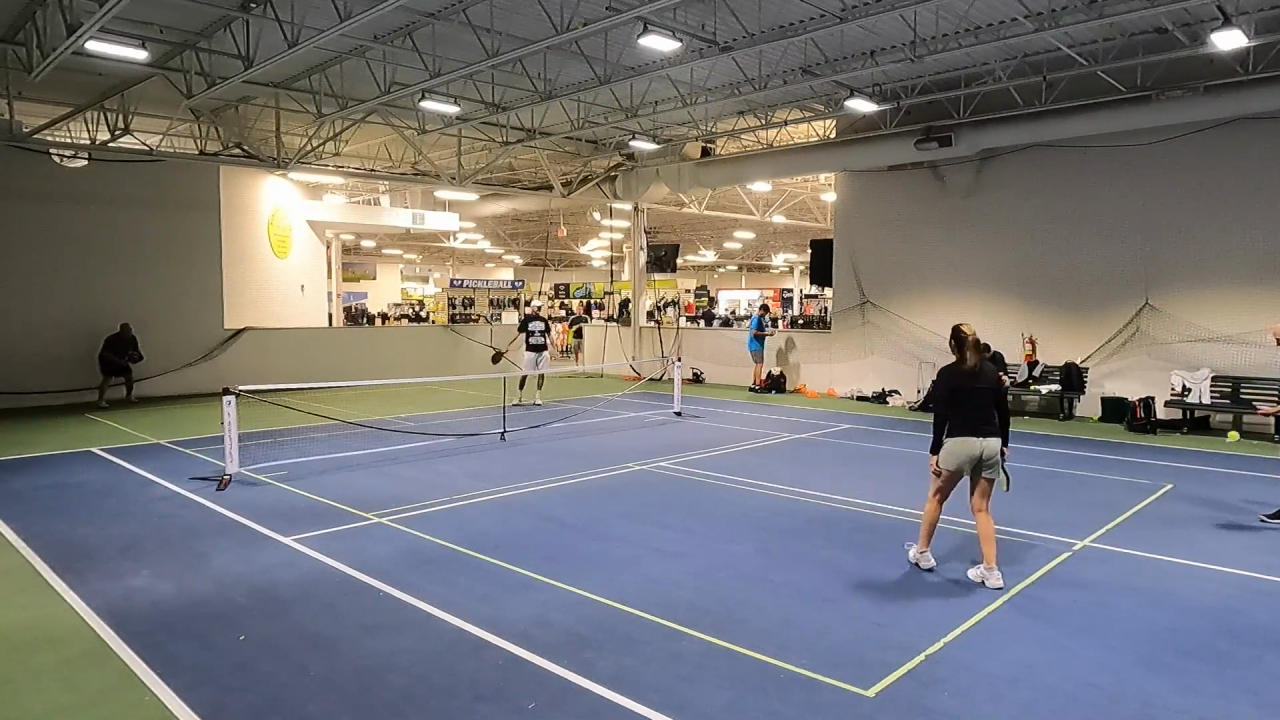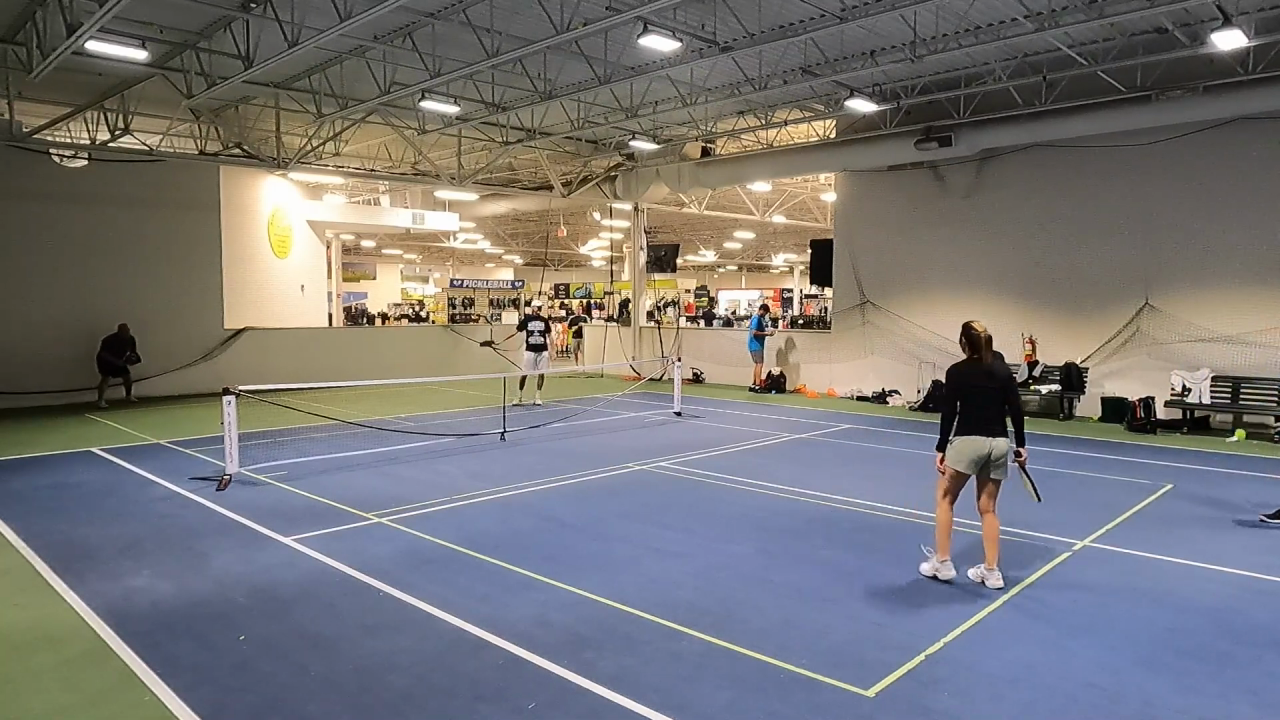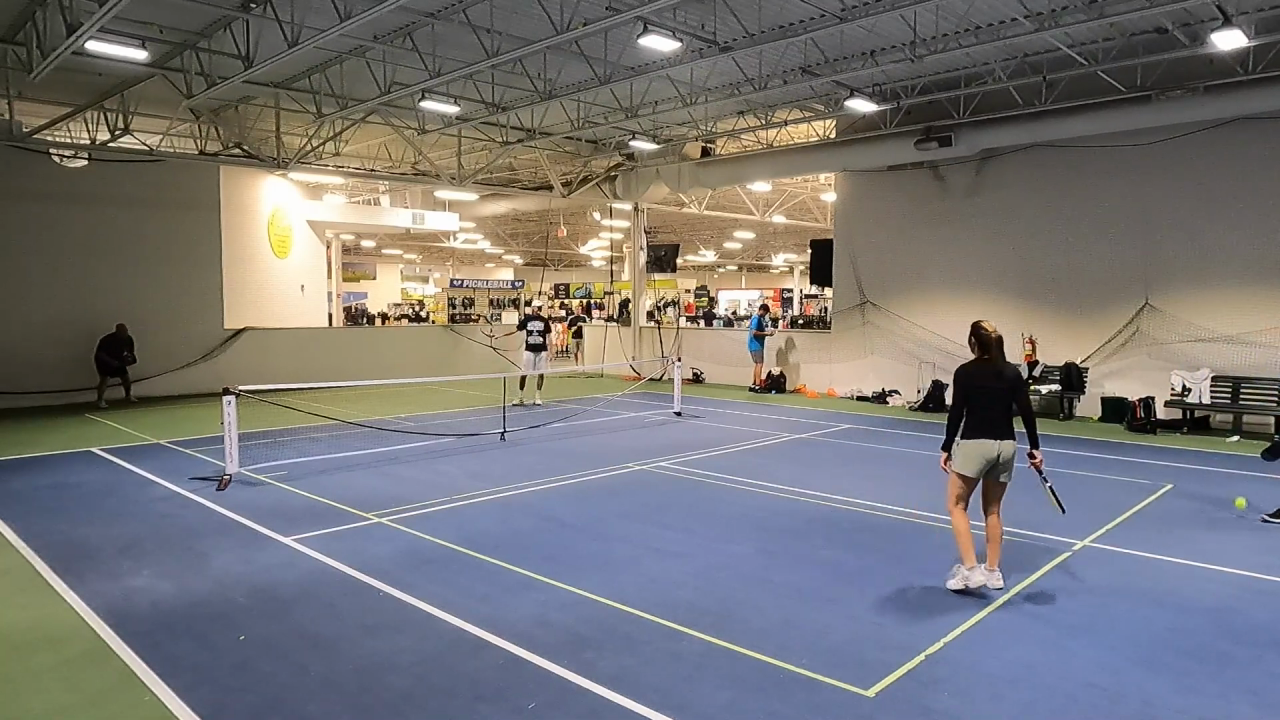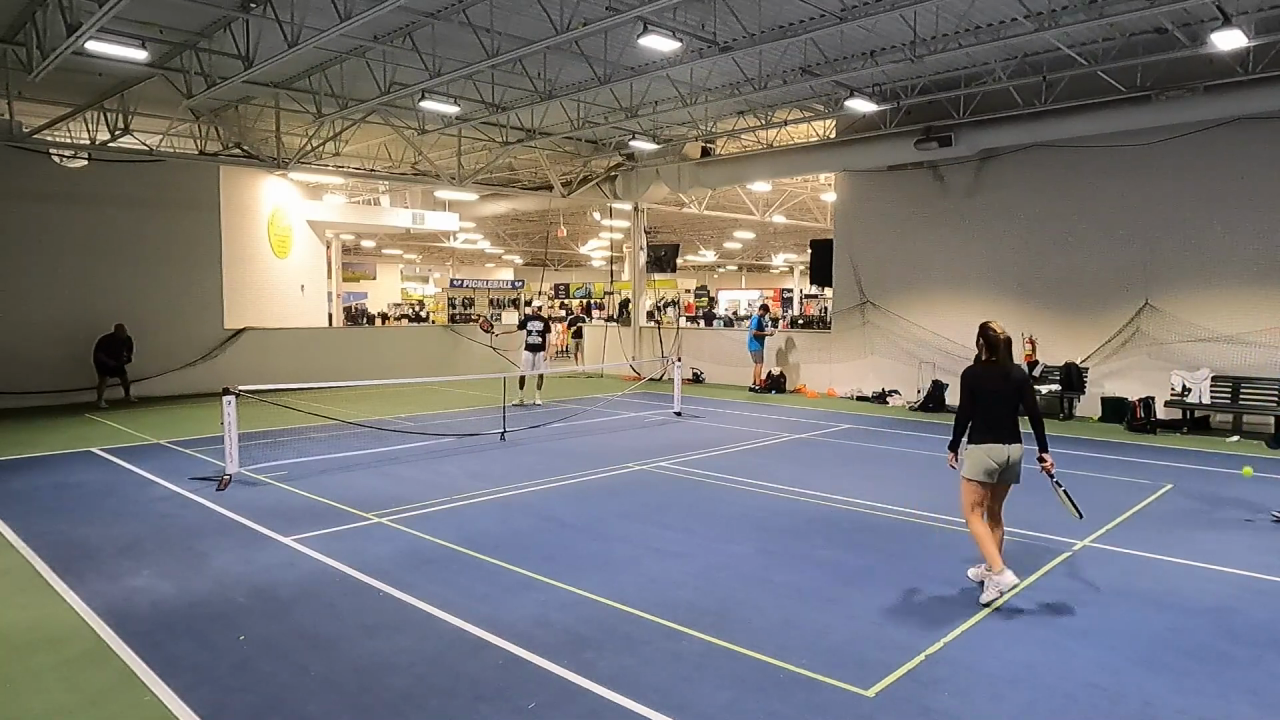
dt=0.1s
person 1, frame 1
left shoulder: (947, 374)
right shoulder: (991, 371)
left elbow: (942, 415)
right elbow: (1004, 410)
left wrist: (935, 453)
right wrist: (1003, 443)
left hip: (960, 443)
right hip: (990, 443)
left knee: (935, 497)
right knee: (981, 509)
left ankle: (922, 552)
right ankle: (991, 571)
person 1, frame 2
left shoulder: (956, 371)
right shoulder: (1003, 370)
left elbow: (949, 413)
right elbow: (1016, 410)
left wrist: (941, 449)
right wrist: (1021, 445)
left hip: (968, 442)
right hip: (999, 443)
left knee: (944, 499)
right knee: (987, 509)
left ankle: (942, 563)
right ankle: (991, 571)
person 1, frame 3
left shoulder: (965, 372)
right shoulder: (1012, 372)
left elbow: (956, 413)
right elbow: (1026, 411)
left wrist: (946, 449)
right wrist: (1034, 447)
left hip: (975, 445)
right hip: (1006, 446)
left knee: (956, 506)
right knee: (993, 512)
left ankle: (969, 569)
right ankle: (991, 572)
person 1, frame 4
left shoulder: (972, 374)
right shoulder: (1019, 374)
left elbow: (964, 415)
right elbow: (1034, 414)
left wrist: (953, 447)
right wrist: (1044, 450)
left hip: (983, 449)
right hip: (1013, 449)
left knee: (974, 515)
right knee: (994, 513)
left ankle: (1000, 573)
right ankle: (992, 569)
